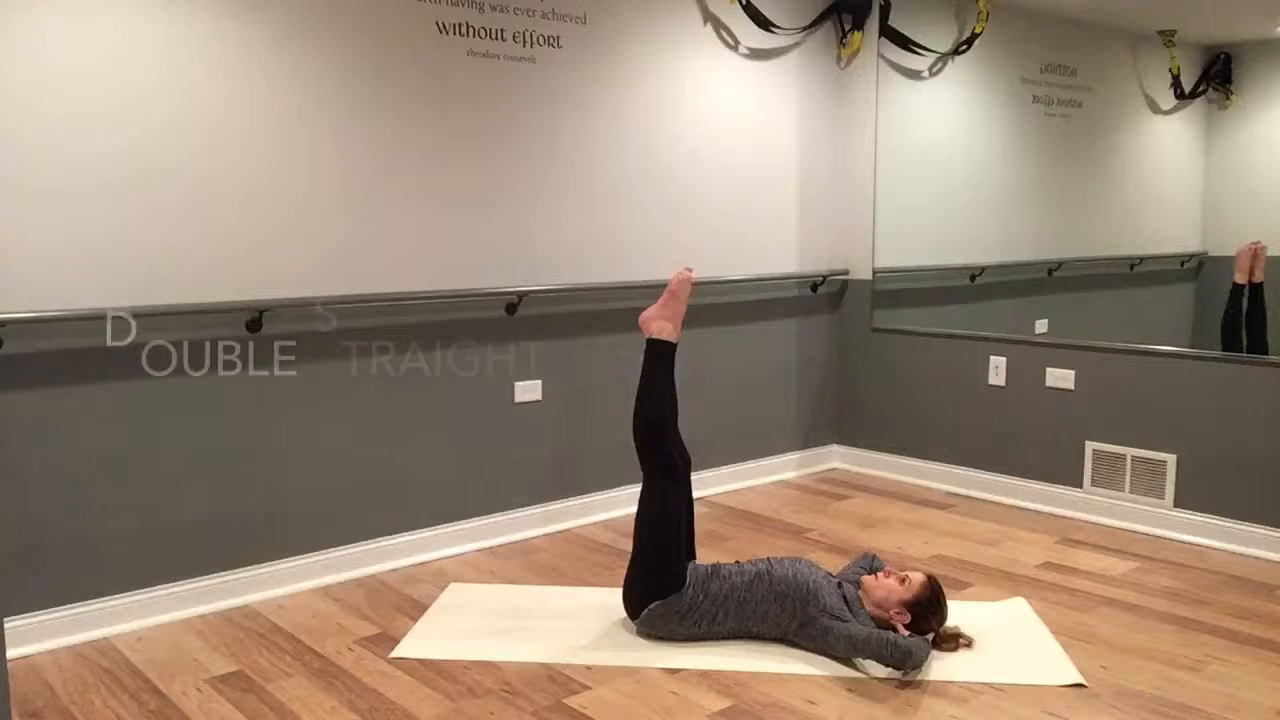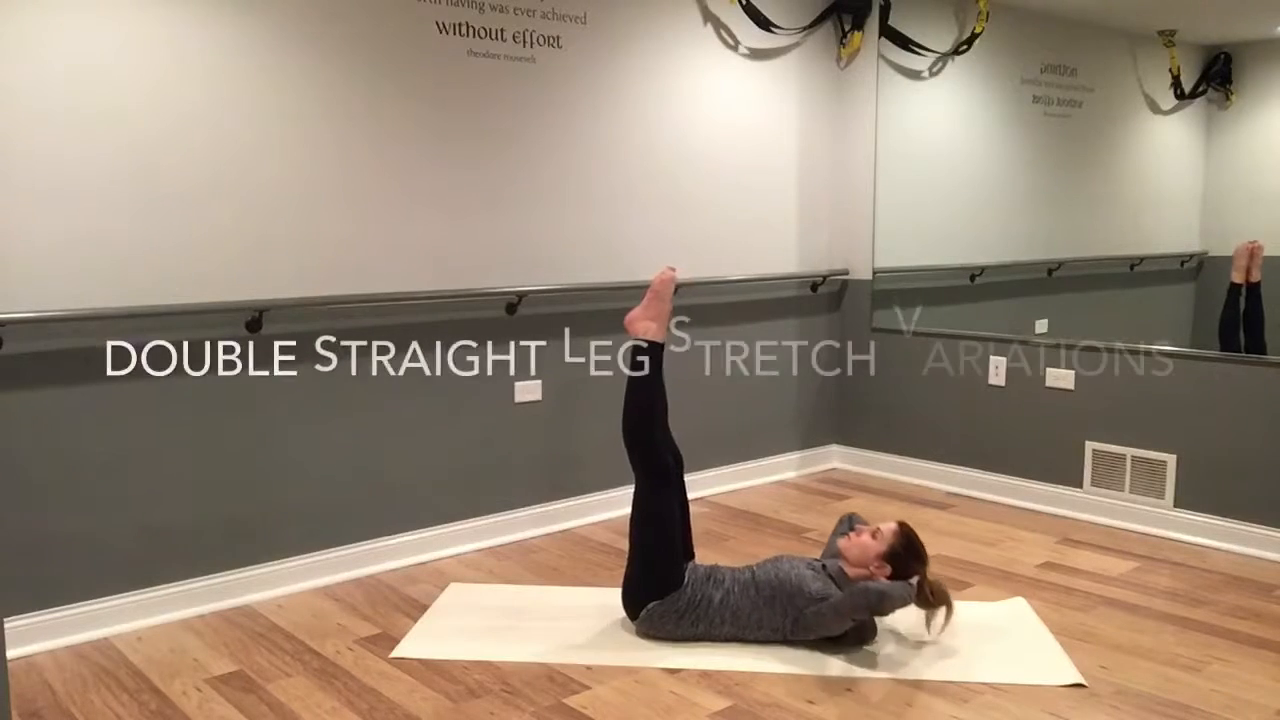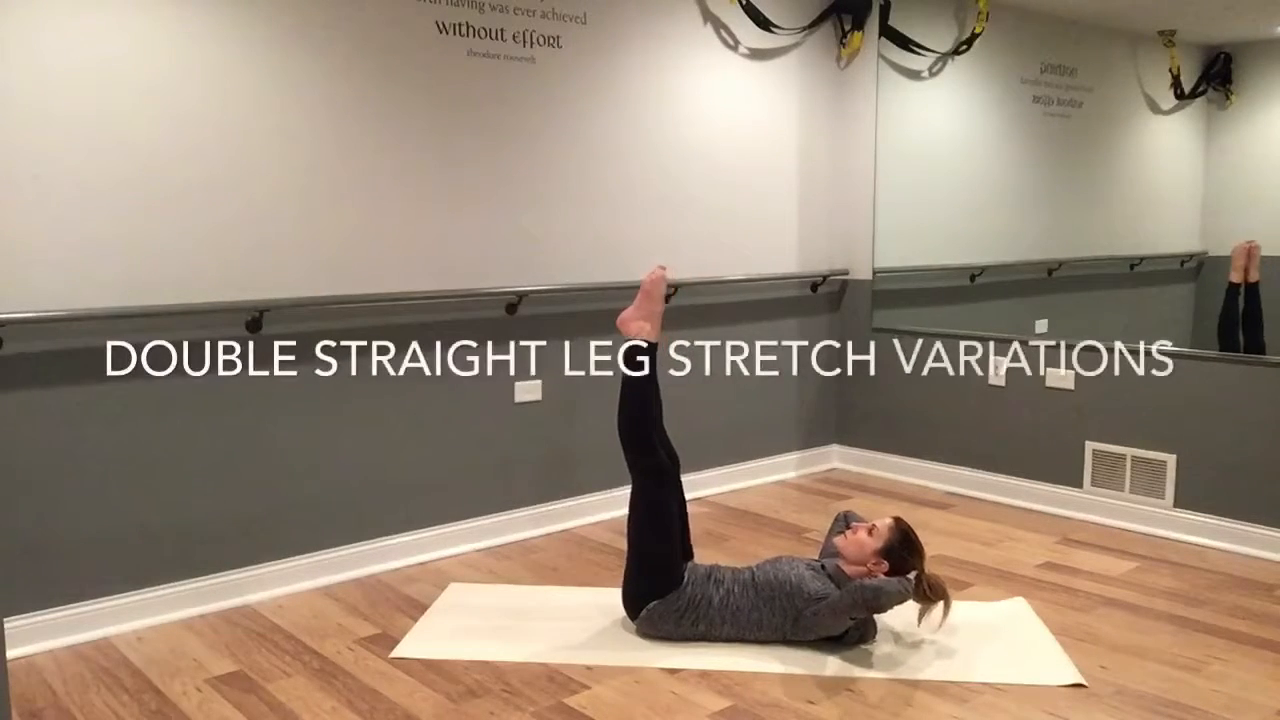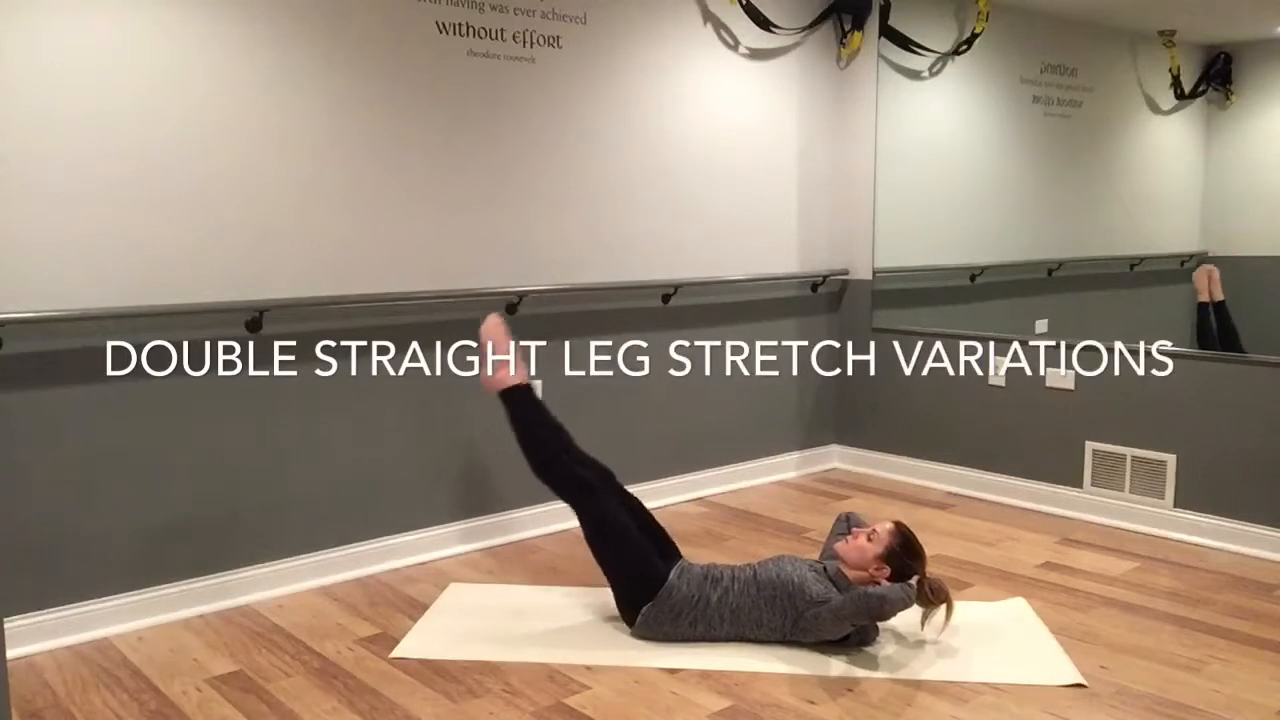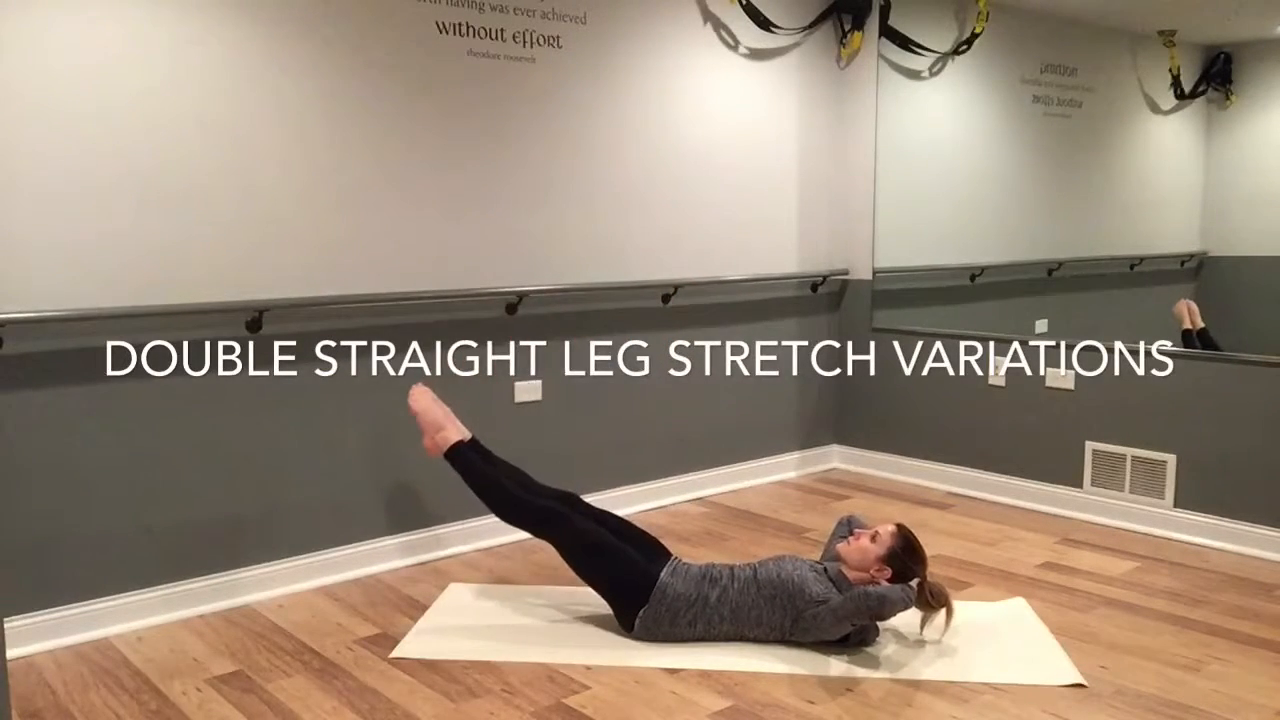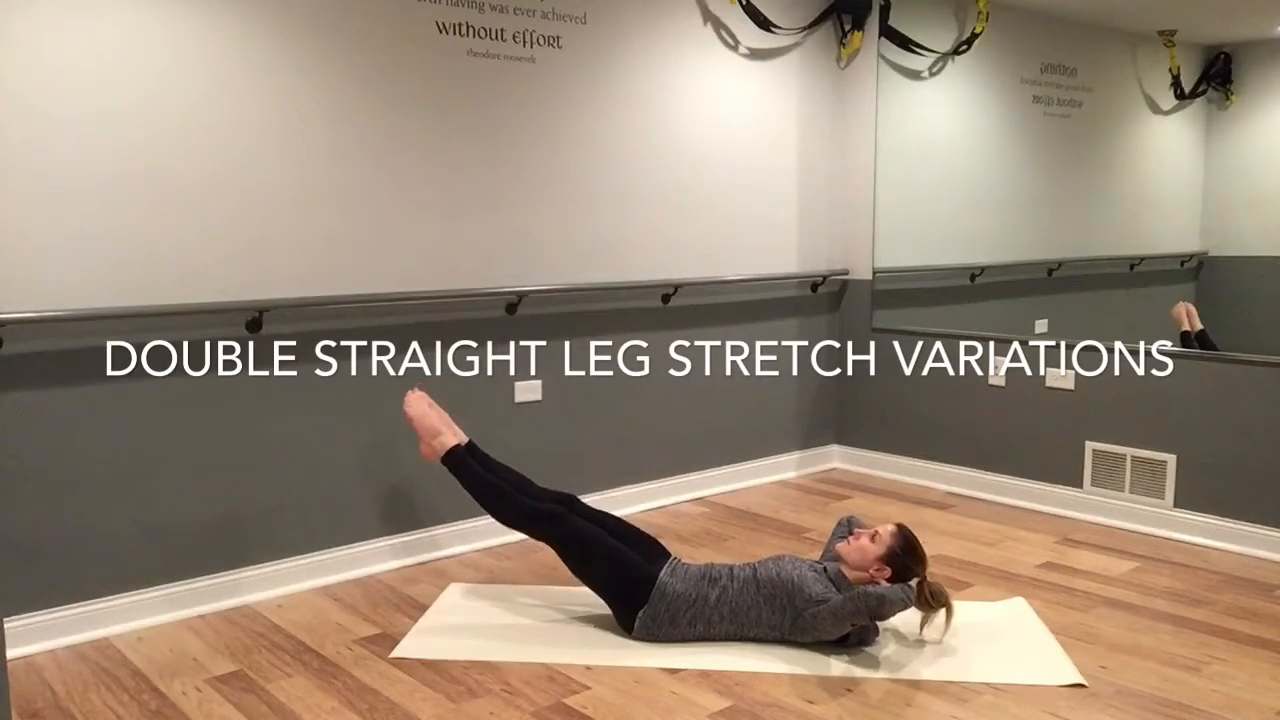
dt=0.7s
person 1, frame 1
left shoulder: (843, 625)
right shoulder: (847, 593)
left elbow: (906, 653)
right elbow: (869, 557)
left wrist: (921, 638)
left hip: (663, 604)
right hip: (688, 589)
left knee: (664, 468)
left ankle: (663, 336)
right ankle: (662, 336)
person 1, frame 2
left shoulder: (836, 609)
right shoulder: (834, 574)
left elbow: (878, 596)
right elbow: (850, 520)
left wrist: (910, 588)
left hip: (662, 605)
right hip: (683, 590)
left knee: (657, 469)
left ankle: (649, 338)
person 1, frame 3
left shoulder: (833, 607)
right shoulder: (832, 572)
left elbow: (873, 591)
right elbow: (843, 517)
left wrist: (906, 584)
left hip: (661, 603)
right hip: (685, 586)
left knee: (652, 468)
left ankle: (642, 339)
person 1, frame 4
left shoulder: (832, 610)
right shoulder: (831, 574)
left elbow: (883, 600)
right elbow: (846, 518)
left wrist: (912, 588)
left hip: (662, 606)
right hip: (683, 583)
left knee: (587, 491)
right knee: (601, 483)
left ankle: (511, 384)
right ankle: (512, 384)
person 1, frame 5
left shoulder: (832, 612)
right shoulder: (832, 575)
left elbow: (879, 600)
right elbow: (845, 520)
left wrist: (909, 591)
left hip: (659, 607)
right hip: (677, 580)
left knee: (555, 520)
right knee: (570, 506)
left ankle: (454, 444)
right ankle: (460, 443)
person 1, frame 6
left shoulder: (832, 610)
right shoulder: (832, 576)
left elbow: (876, 600)
right elbow: (846, 521)
left wrist: (909, 593)
left hip: (659, 607)
right hip: (674, 581)
left knee: (551, 520)
right knee: (567, 507)
left ankle: (449, 447)
right ankle: (455, 446)
